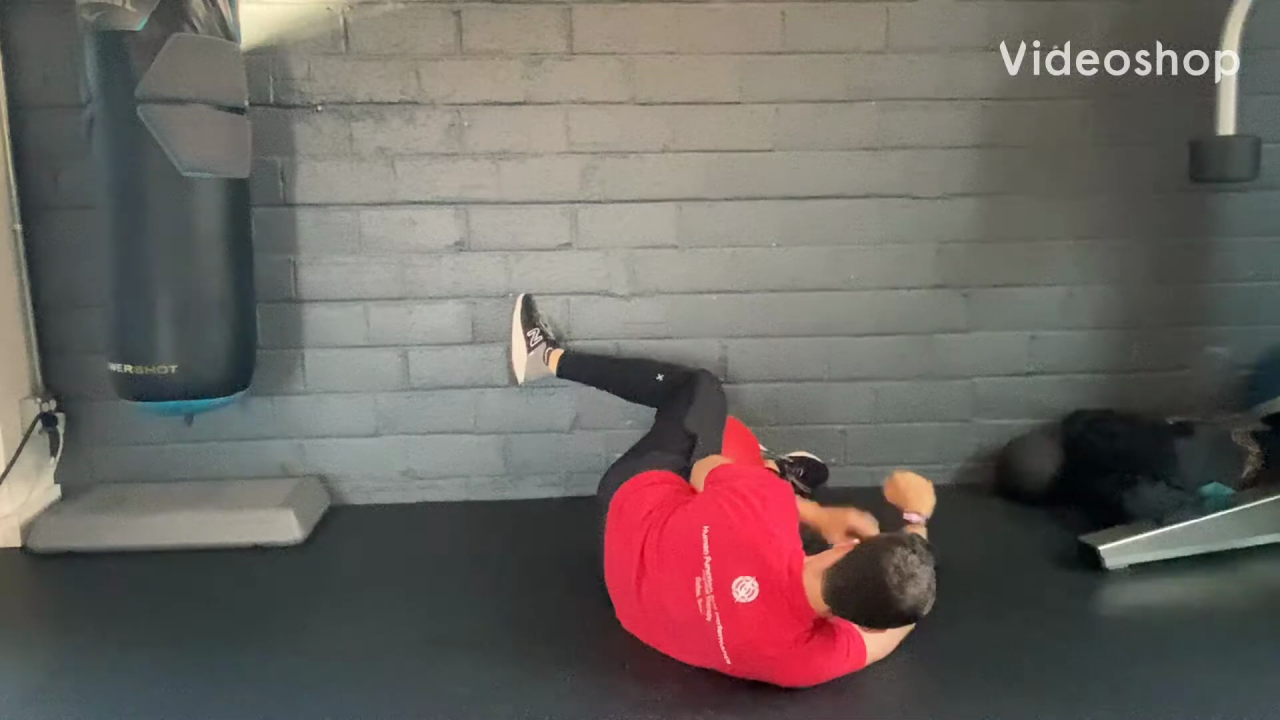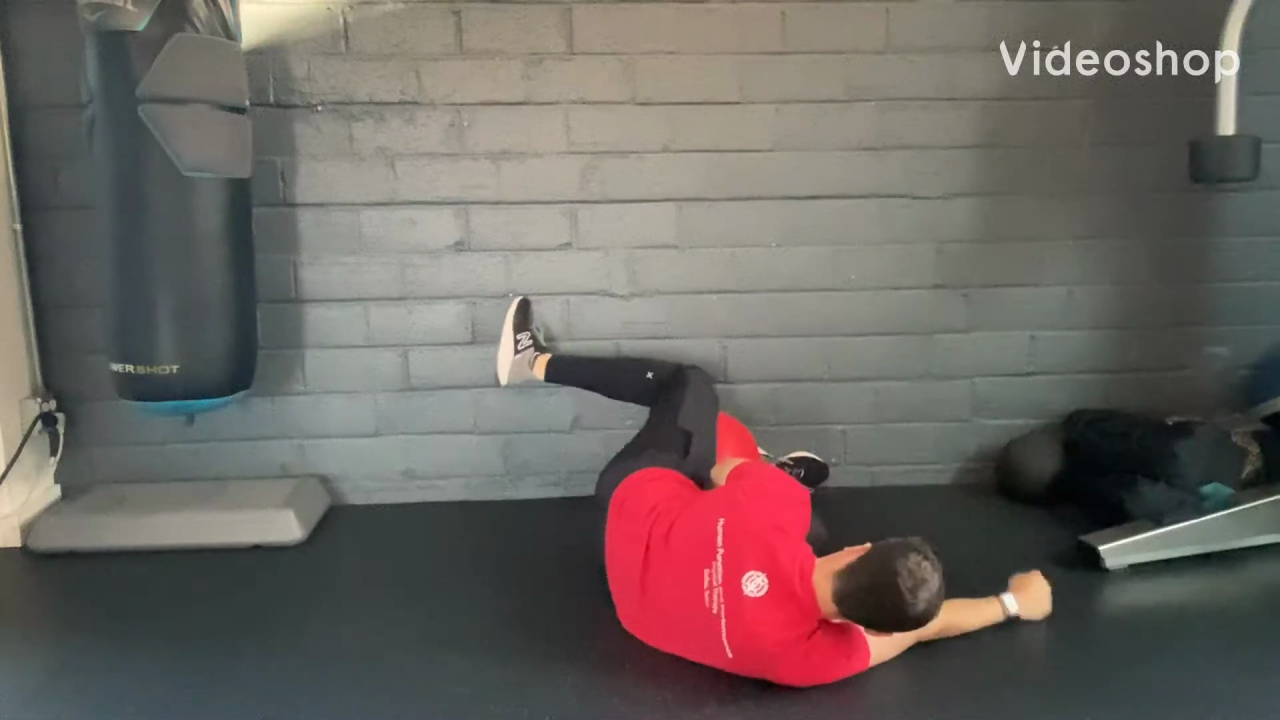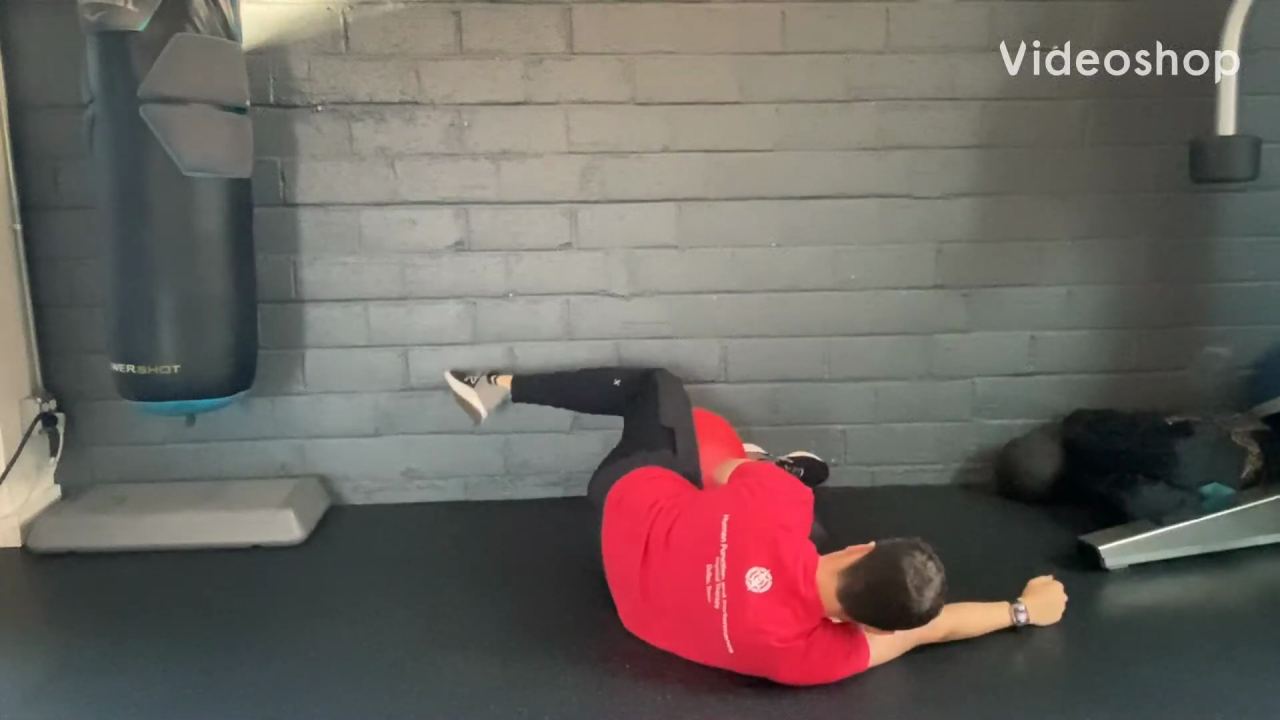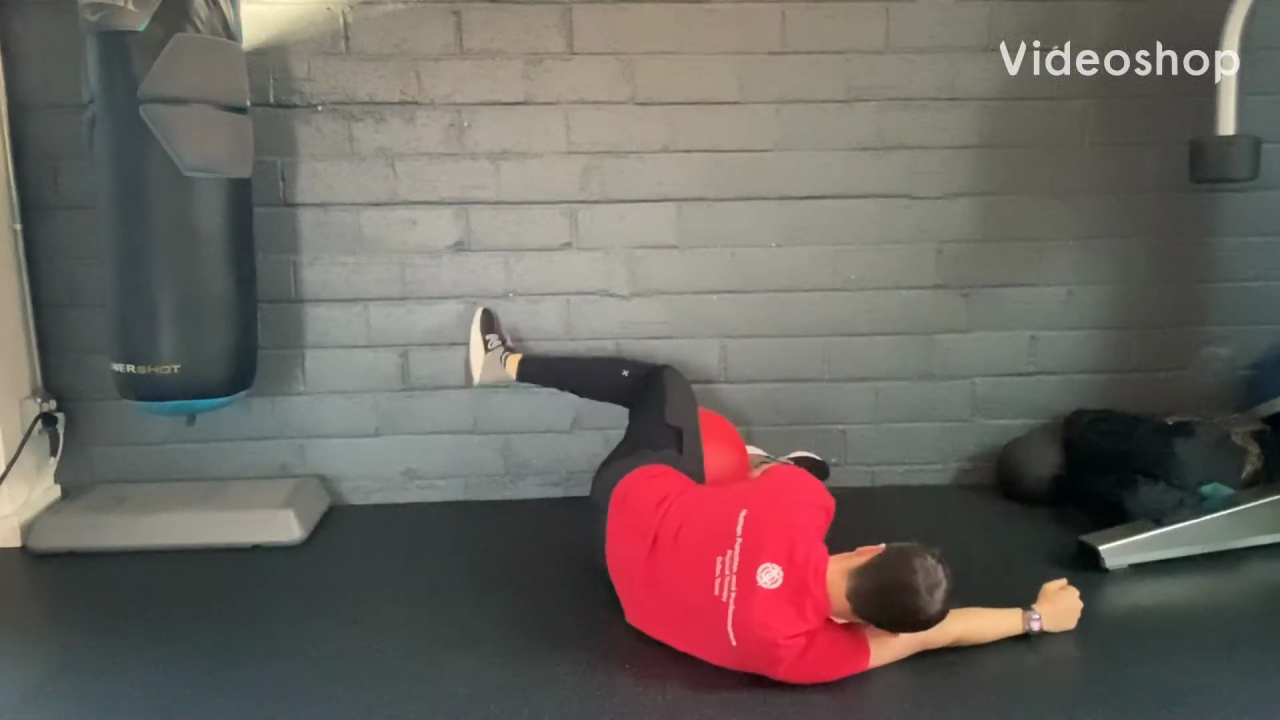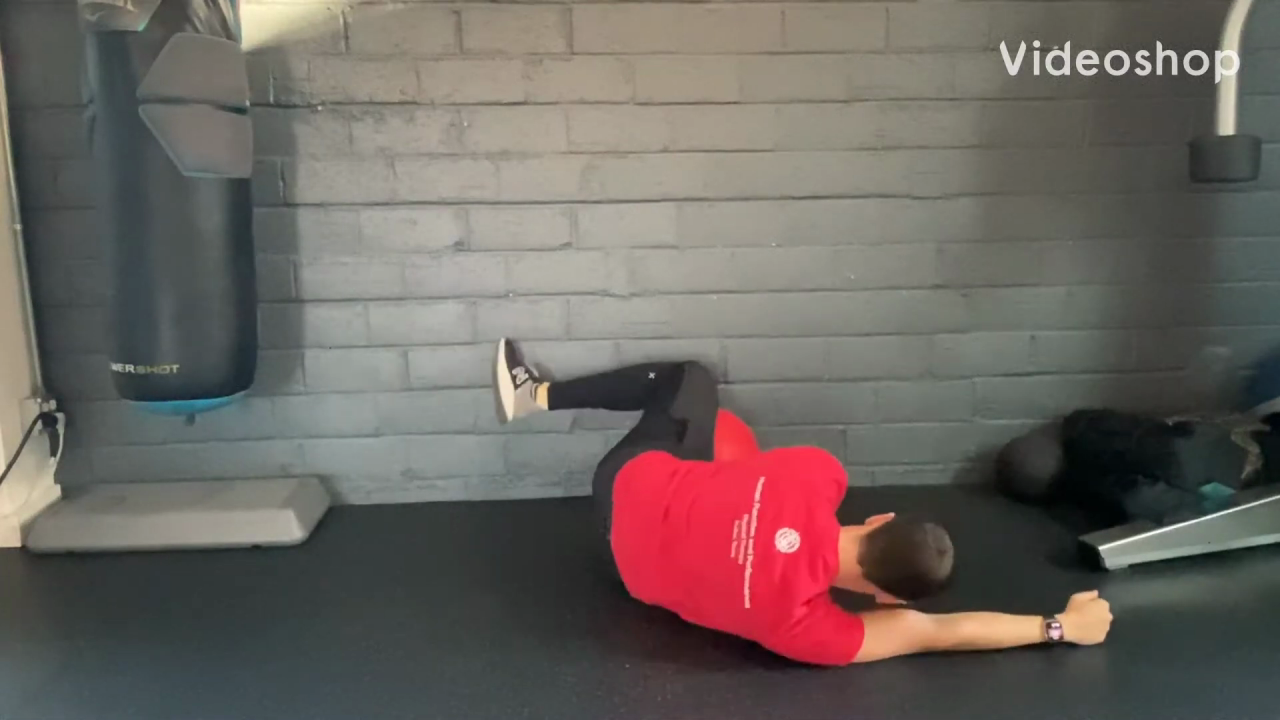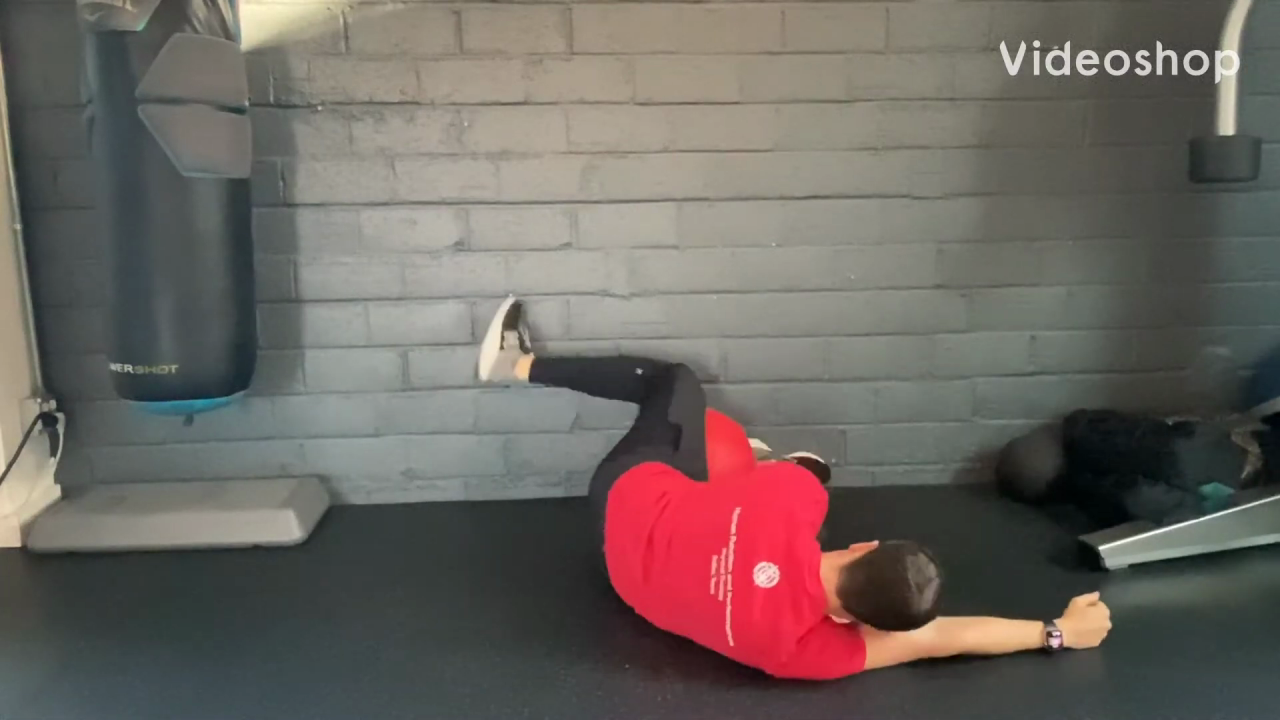
dt=0.4s
person 1, frame 1
left shoulder: (761, 505)
right shoulder: (809, 659)
left elbow: (705, 469)
right elbow: (894, 617)
left wrist: (820, 516)
right wrist: (915, 517)
left knee: (702, 386)
left ankle: (549, 358)
person 1, frame 2
left shoulder: (776, 504)
right shoulder: (805, 658)
left elbow: (723, 470)
right elbow: (918, 628)
right wrist: (1015, 602)
left hip: (635, 493)
left knee: (690, 382)
left ankle: (537, 364)
person 1, frame 3
left shoulder: (778, 504)
right shoulder: (807, 657)
left elbow: (725, 473)
right elbow: (924, 630)
right wrist: (1023, 610)
left hip: (632, 495)
left knee: (658, 386)
left ankle: (500, 386)
person 1, frame 4
left shoulder: (796, 497)
right shoulder: (800, 654)
right elbow: (931, 636)
right wrist: (1039, 615)
left hip: (637, 491)
left knee: (664, 381)
left ankle: (507, 364)
person 1, frame 5
left shoulder: (815, 473)
right shoulder: (798, 624)
right elbow: (939, 633)
right wrist: (1062, 626)
left hip: (638, 480)
right hip: (637, 540)
left knee: (689, 376)
left ankle: (535, 395)
person 1, frame 6
left shoulder: (788, 495)
right shoulder: (799, 651)
right elbow: (943, 640)
right wrist: (1062, 631)
left hip: (634, 489)
right hip: (641, 521)
left knee: (675, 380)
left ankle: (518, 362)
